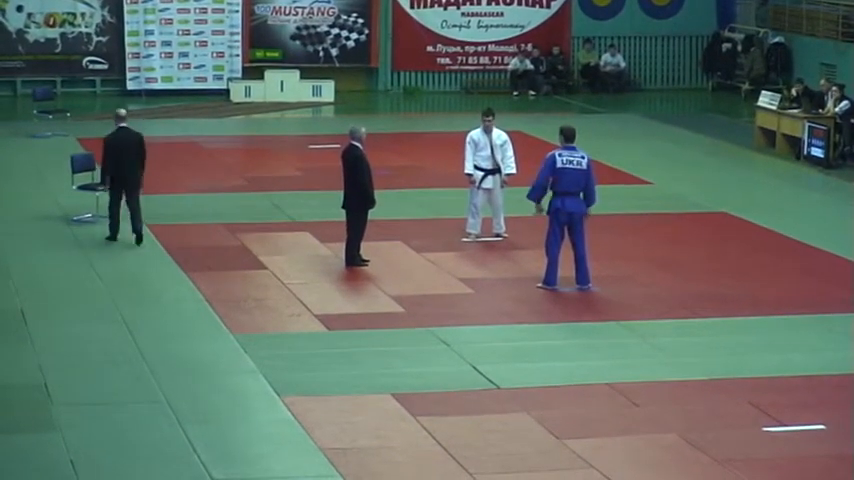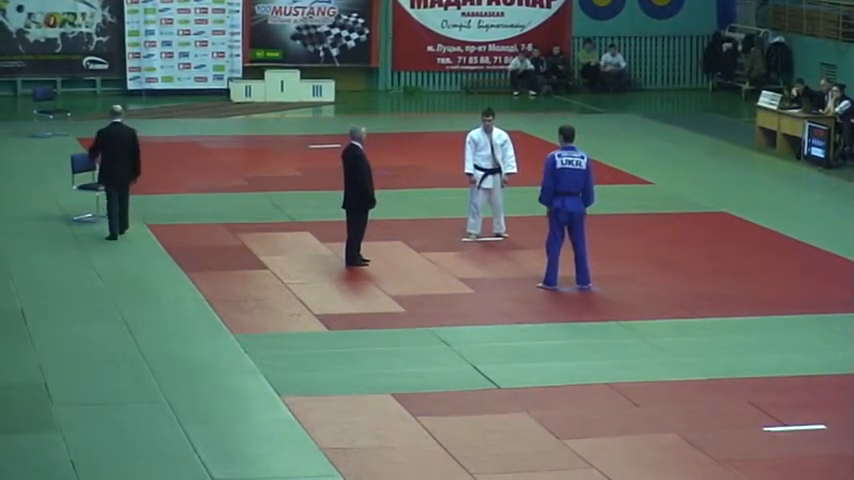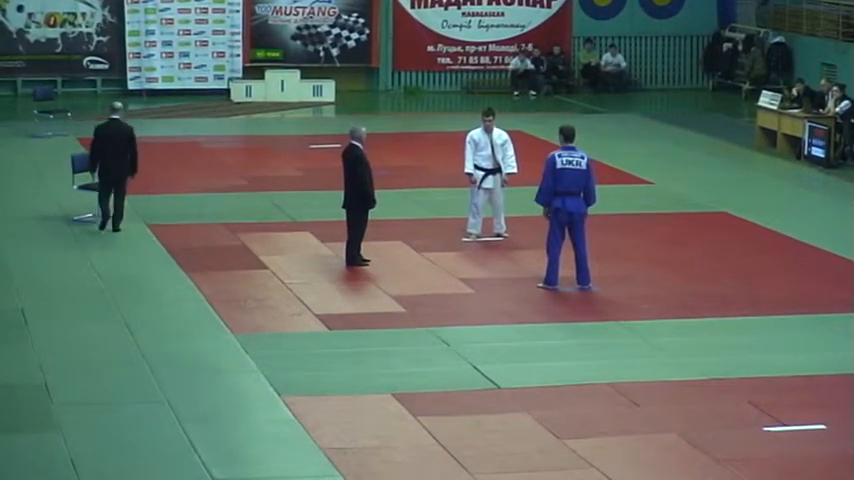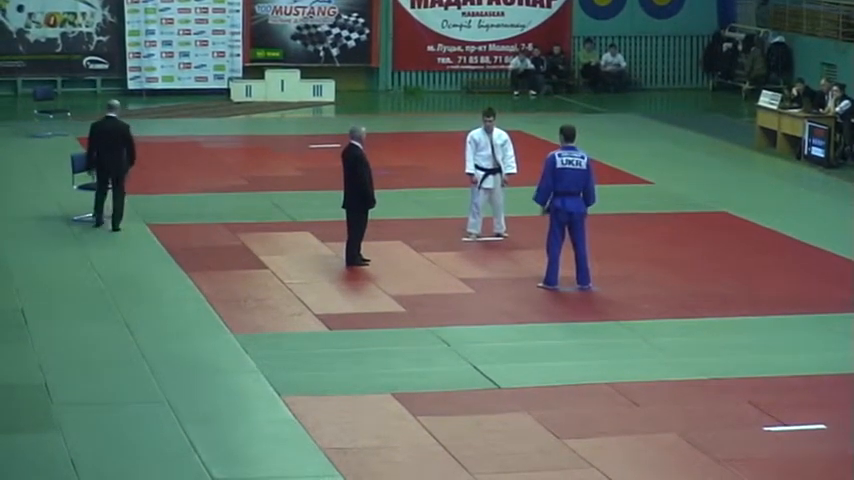
dt=0.3s
person 1, frame 1
left shoulder: (554, 156)
right shoulder: (585, 158)
left elbow: (541, 181)
right elbow: (589, 186)
left wrist: (537, 202)
right wrist: (587, 205)
left hip: (559, 204)
right hip: (577, 204)
left knee: (553, 244)
right knee: (579, 244)
left ankle: (550, 281)
right ankle: (584, 282)
person 1, frame 2
left shoulder: (554, 157)
right shoulder: (584, 158)
left elbow: (547, 184)
right elbow: (588, 186)
left wrist: (548, 205)
right wrist: (585, 205)
left hip: (559, 204)
right hip: (577, 205)
left knee: (554, 244)
right knee: (579, 244)
left ankle: (551, 282)
right ankle: (584, 281)
person 1, frame 3
left shoulder: (554, 157)
right shoulder: (584, 158)
left elbow: (547, 184)
right elbow: (590, 186)
left wrist: (545, 205)
right wrist: (587, 205)
left hip: (559, 204)
right hip: (577, 205)
left knee: (554, 244)
right knee: (580, 244)
left ankle: (551, 281)
right ankle: (584, 281)
person 1, frame 4
left shoulder: (554, 157)
right shoulder: (584, 158)
left elbow: (546, 183)
right elbow: (589, 185)
left wrist: (543, 203)
right wrist: (587, 205)
left hip: (559, 204)
right hip: (577, 204)
left knee: (554, 244)
right knee: (580, 244)
left ankle: (551, 281)
right ankle: (584, 281)
person 2, frame 1
left shoulder: (348, 151)
right shoulder: (358, 154)
right elbow: (363, 179)
right wrist: (370, 198)
left hip: (351, 196)
right hip: (359, 198)
left knee: (355, 228)
right knee: (356, 228)
left ankle: (354, 255)
right ankle: (352, 258)
person 2, frame 2
left shoulder: (348, 151)
right shoulder: (358, 154)
right elbow: (363, 179)
right wrist: (370, 198)
left hip: (352, 196)
right hip: (359, 198)
left knee: (355, 228)
right knee: (356, 228)
left ankle: (354, 254)
right ankle: (352, 258)
person 2, frame 3
left shoulder: (348, 150)
right shoulder: (358, 154)
right elbow: (363, 179)
right wrist: (370, 198)
left hip: (352, 196)
right hip: (359, 198)
left knee: (356, 228)
right knee: (357, 228)
left ankle: (355, 255)
right ankle: (352, 258)
person 2, frame 4
left shoulder: (348, 150)
right shoulder: (357, 154)
right elbow: (363, 179)
right wrist: (370, 198)
left hip: (352, 196)
right hip: (359, 198)
left knee: (356, 227)
right knee: (357, 228)
left ankle: (355, 254)
right ankle: (352, 258)
person 3, frame 1
left shoulder: (110, 138)
right shoulder: (138, 136)
left elbow: (106, 161)
right elbow: (142, 158)
left wrist: (104, 181)
right wrist: (139, 174)
left hip: (116, 179)
right hip: (133, 178)
left knee: (114, 206)
right knee: (134, 206)
left ankle: (113, 234)
right ankle: (138, 231)
person 3, frame 2
left shoulder: (103, 132)
right shoulder: (131, 132)
left elbow: (94, 151)
right elbow: (136, 154)
left wrist: (93, 158)
right wrist: (136, 173)
left hip: (109, 173)
right hip: (126, 172)
left knee: (112, 201)
right knee: (123, 200)
left ankle: (114, 232)
right ankle: (123, 226)
person 3, frame 3
left shoulder: (100, 128)
right shoulder: (128, 129)
left elbow: (95, 150)
right elbow: (133, 151)
left wrist: (93, 167)
right wrist: (133, 169)
left hip: (106, 169)
right hip: (123, 169)
left knee: (104, 194)
right knee: (120, 197)
left ankle: (105, 215)
right ankle: (116, 224)
person 3, frame 4
left shoulder: (95, 126)
right shoulder: (123, 126)
left elbow: (91, 148)
right elbow: (130, 146)
left wrist: (90, 165)
right wrist: (131, 162)
left hip: (101, 166)
right hip: (118, 166)
left knee: (100, 192)
right knee: (118, 195)
left ankle: (98, 219)
right ankle: (116, 222)
person 4, frame 1
left shoulder: (502, 136)
right shoulder: (473, 135)
left elbow: (508, 155)
right elbow: (469, 156)
left wrist: (506, 174)
right wrist: (470, 174)
left hip: (496, 175)
right hip: (479, 174)
left knee: (498, 204)
right knee: (475, 204)
left ankle: (499, 230)
right ankle: (473, 231)
person 4, frame 2
left shoulder: (502, 135)
right shoulder: (473, 135)
left elbow: (508, 155)
right elbow: (469, 156)
left wrist: (507, 174)
right wrist: (470, 174)
left hip: (496, 175)
right hip: (479, 174)
left knee: (498, 204)
right knee: (476, 204)
left ankle: (499, 230)
right ankle: (473, 231)
person 4, frame 3
left shoulder: (502, 135)
right shoulder: (473, 135)
left elbow: (509, 155)
right elbow: (469, 156)
left wrist: (507, 173)
right wrist: (470, 174)
left hip: (497, 174)
right hip: (480, 174)
left knee: (498, 204)
right knee: (476, 204)
left ankle: (500, 230)
right ankle: (473, 231)
person 4, frame 4
left shoulder: (502, 135)
right shoulder: (474, 135)
left elbow: (508, 155)
right elbow: (470, 156)
left wrist: (507, 174)
right wrist: (472, 174)
left hip: (497, 174)
right hip: (480, 174)
left knee: (498, 204)
right knee: (476, 203)
left ankle: (499, 230)
right ankle: (473, 231)
